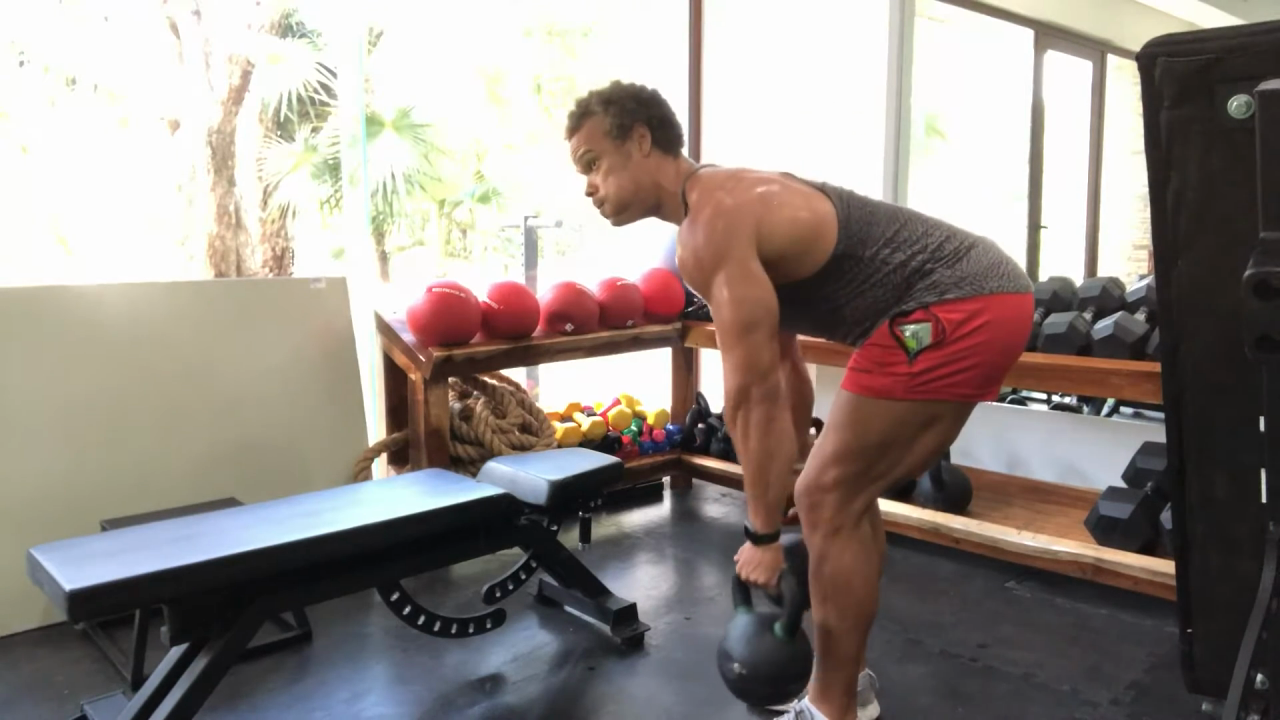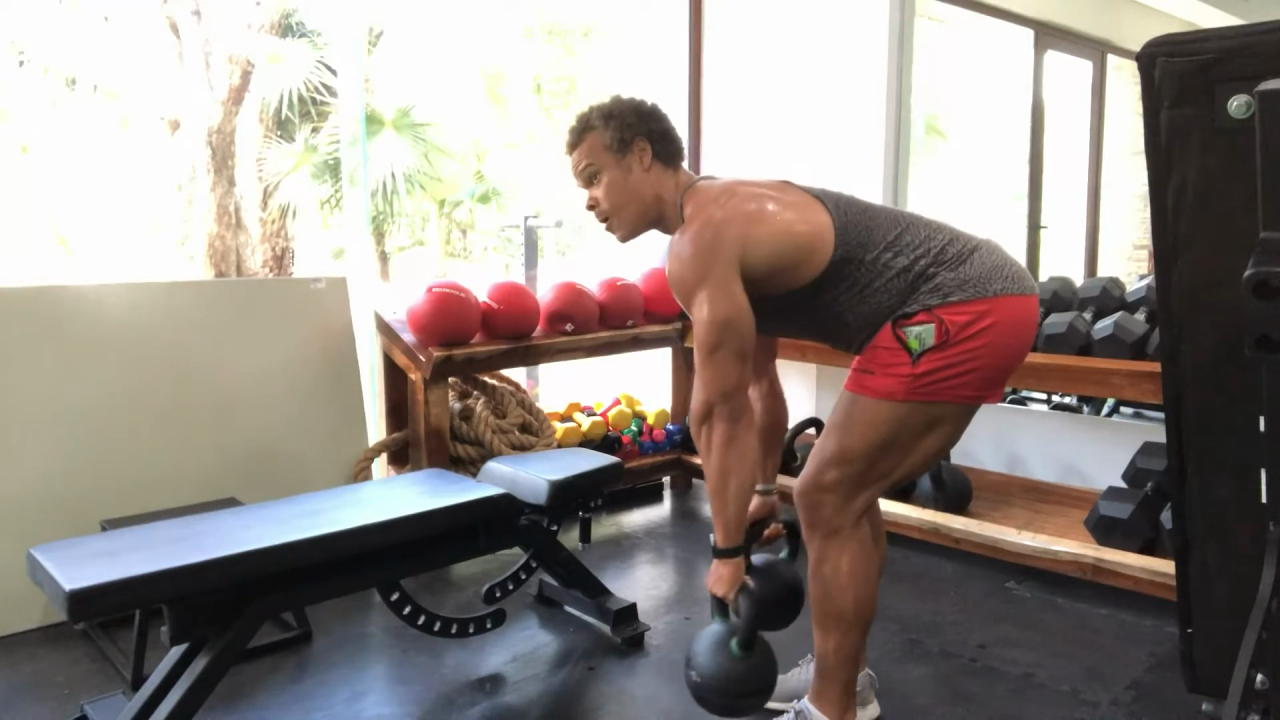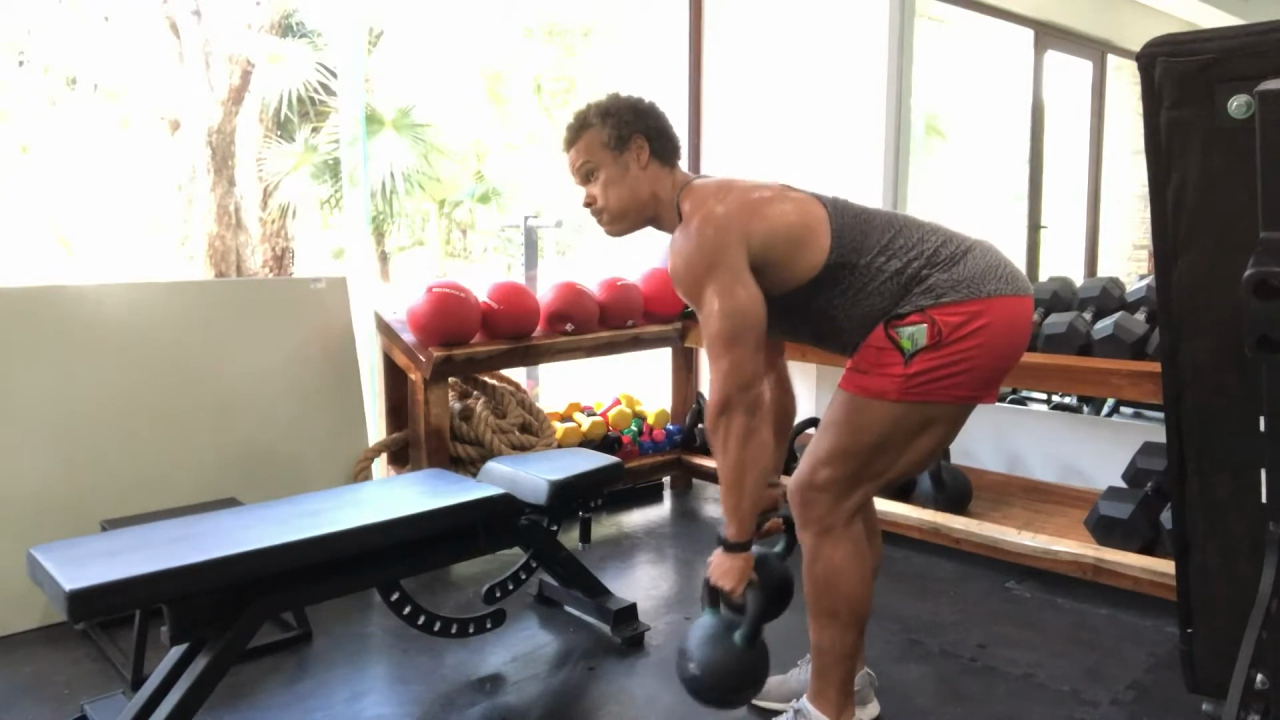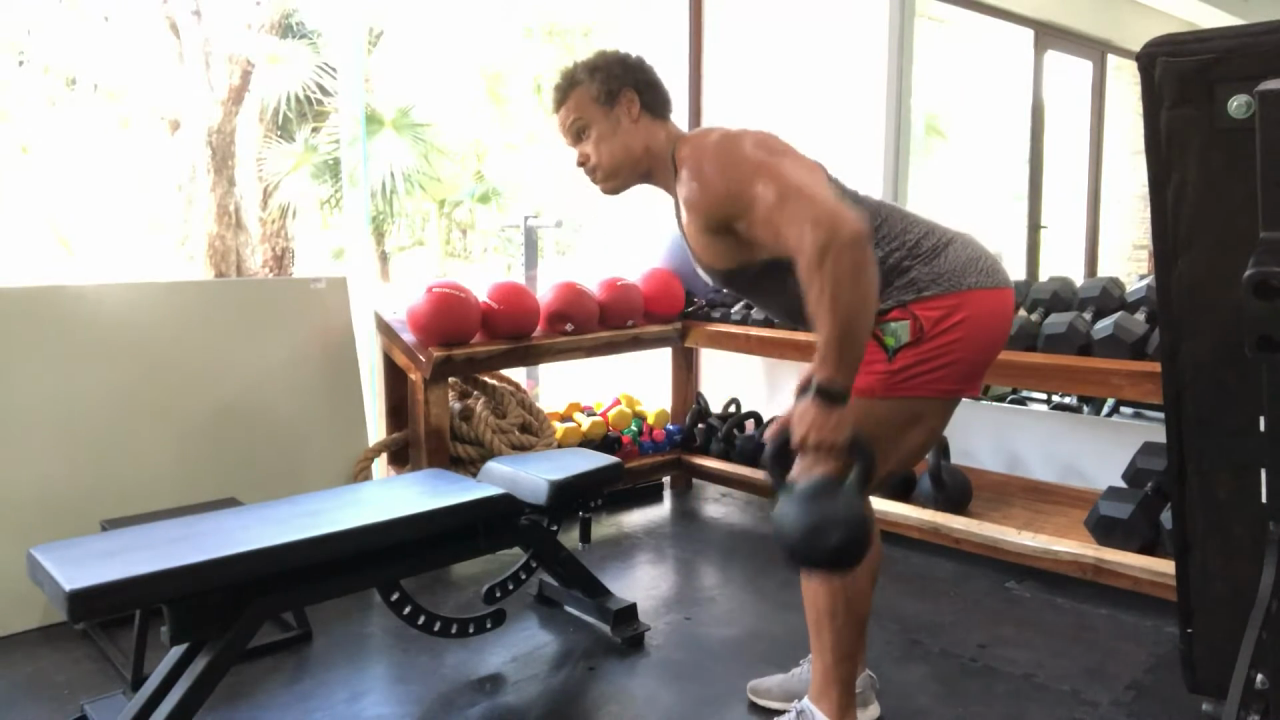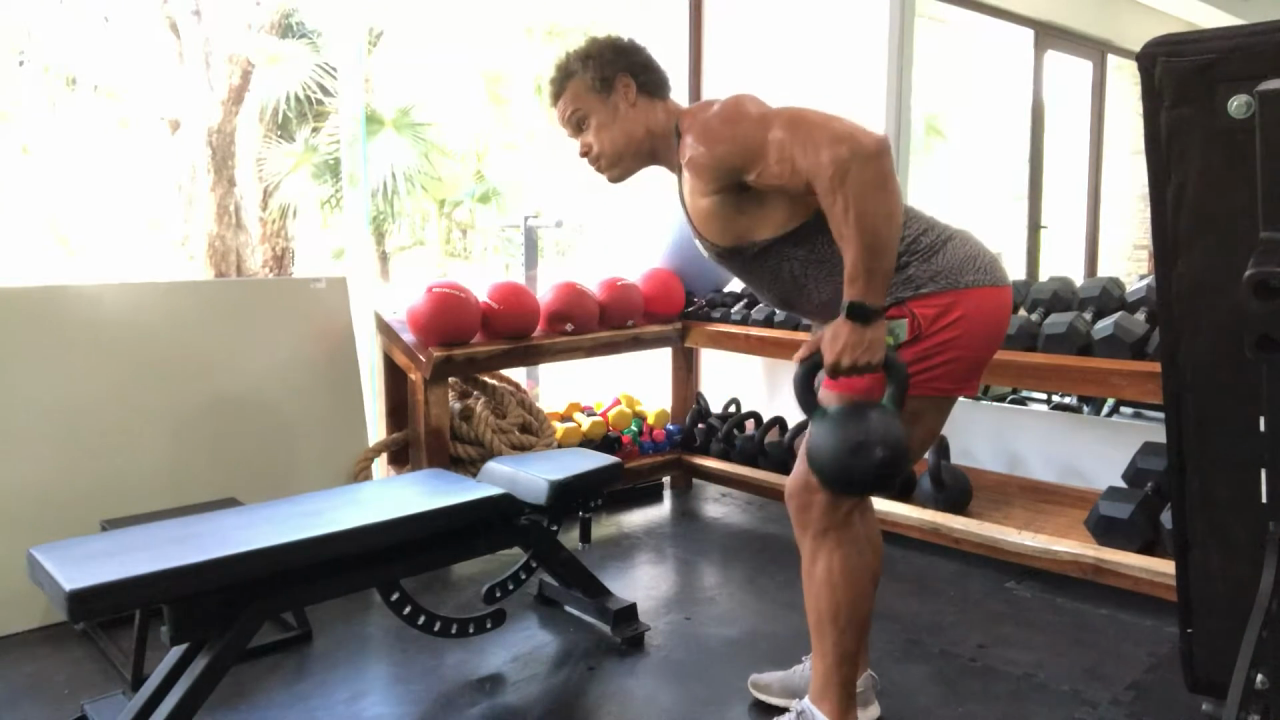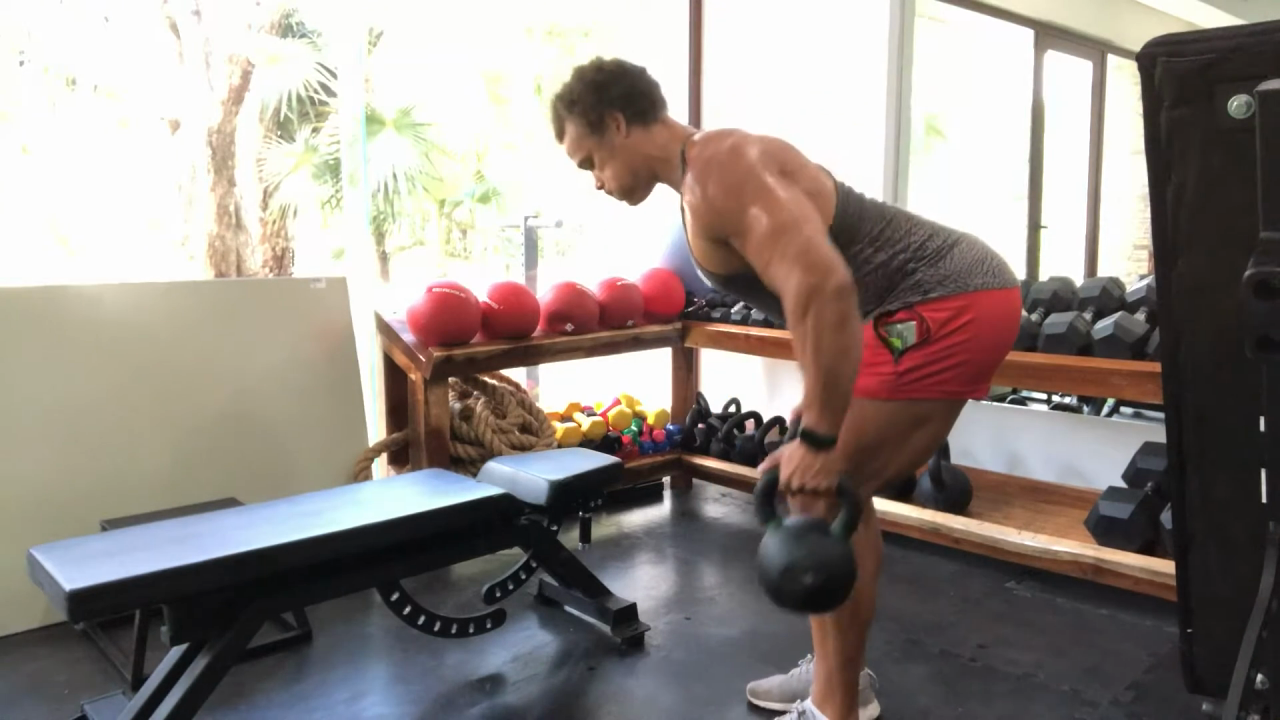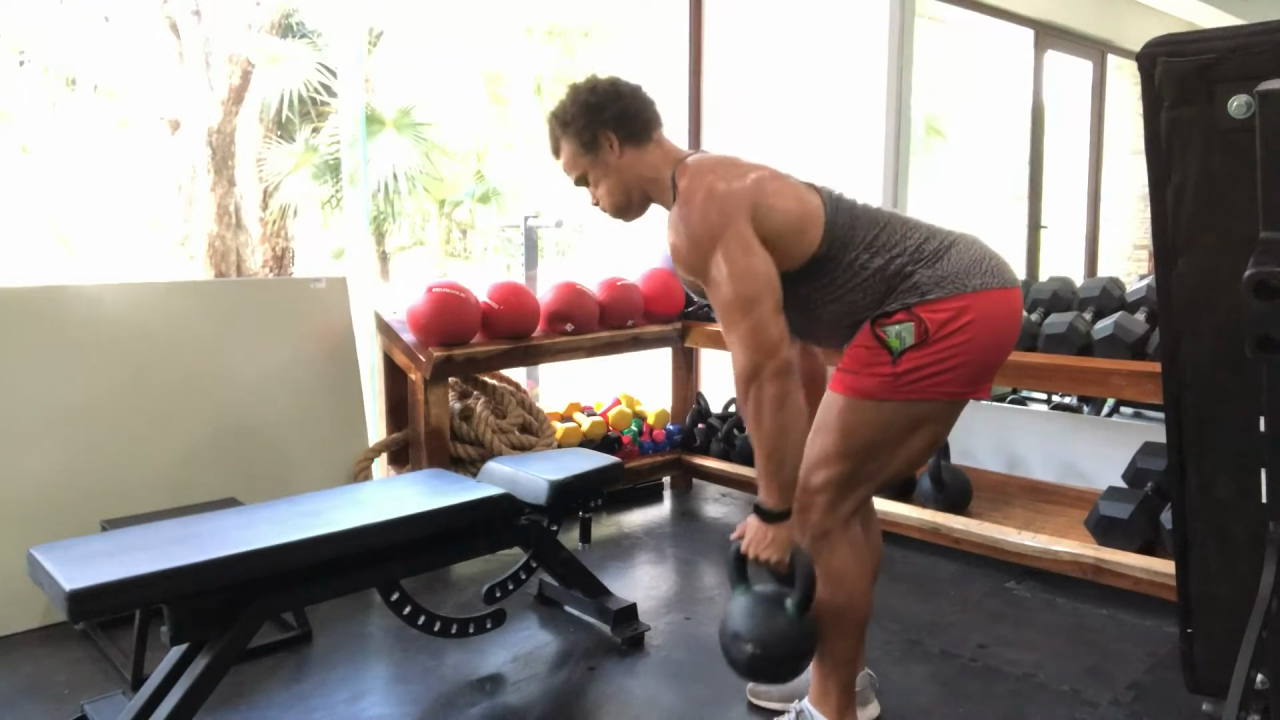
dt=0.4s
person 1, frame 1
left shoulder: (708, 229)
right shoulder: (725, 205)
left elbow: (751, 393)
right elbow: (781, 366)
left wrist: (761, 535)
right wrist: (784, 485)
left hip: (958, 309)
right hip: (978, 295)
left knee: (829, 501)
right knee: (843, 493)
person 1, frame 2
left shoulder: (700, 243)
right shoulder: (725, 218)
left elbow: (720, 409)
right elbow: (757, 385)
left wrist: (727, 551)
right wrist: (763, 490)
left hip: (962, 311)
right hip: (984, 299)
left knee: (827, 502)
right knee: (845, 494)
person 1, frame 3
left shoulder: (702, 236)
right shoulder: (720, 220)
left elbow: (733, 403)
right elbow: (764, 380)
left wrist: (733, 542)
right wrist: (761, 491)
left hip: (957, 312)
right hip: (976, 301)
left knee: (822, 501)
right knee: (840, 492)
person 1, frame 4
left shoulder: (709, 169)
right shoulder: (703, 182)
left elbow: (839, 237)
left wrist: (828, 396)
right wrist: (822, 384)
left hip: (937, 306)
right hip: (956, 295)
person 1, frame 5
left shoulder: (713, 138)
right shoulder: (703, 163)
left elbow: (859, 152)
left wrist: (860, 314)
right wrist: (847, 318)
left hip: (933, 301)
right hip: (952, 291)
left knee: (818, 499)
right knee: (836, 493)
person 1, frame 6
left shoulder: (714, 177)
right shoulder: (714, 169)
left elbow: (823, 286)
right elbow: (816, 286)
left wrist: (817, 441)
right wrist: (818, 415)
left hip: (943, 307)
right hip: (963, 294)
left knee: (821, 502)
right knee: (836, 494)
person 1, frame 7
left shoulder: (698, 213)
right shoulder: (713, 188)
left elbow: (765, 365)
right elbow: (791, 341)
left wrist: (773, 513)
right wrist: (820, 444)
left hip: (945, 309)
right hip: (968, 292)
left knee: (821, 501)
right knee: (837, 491)
